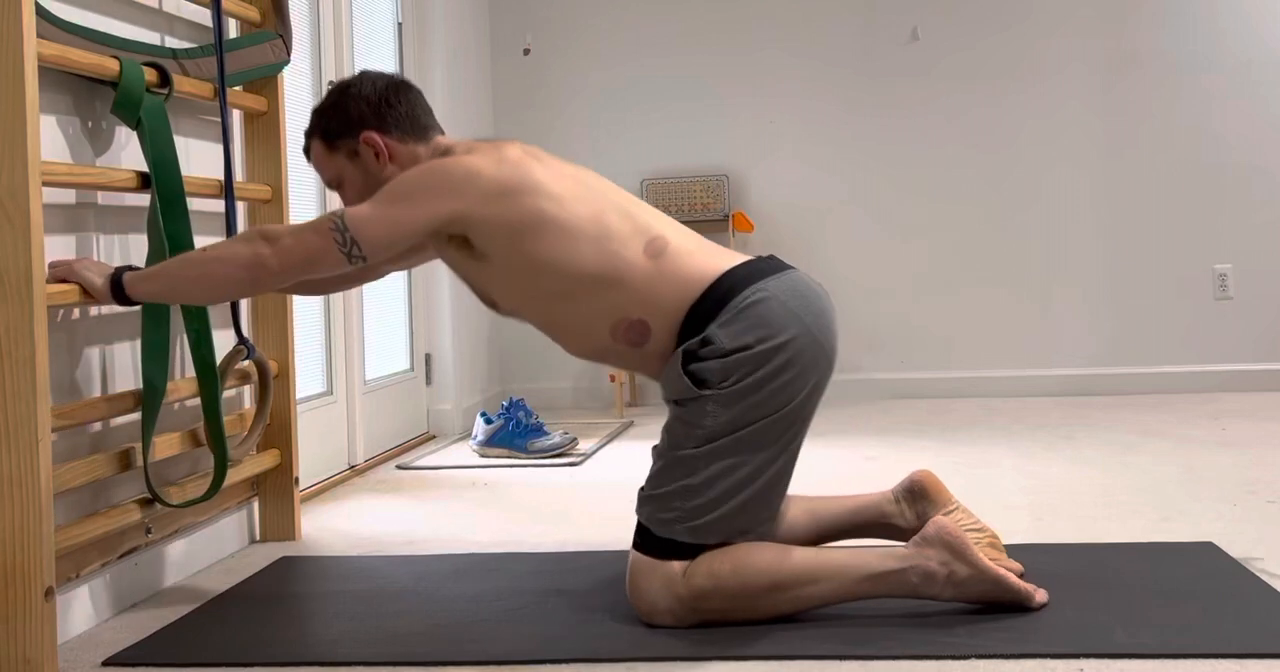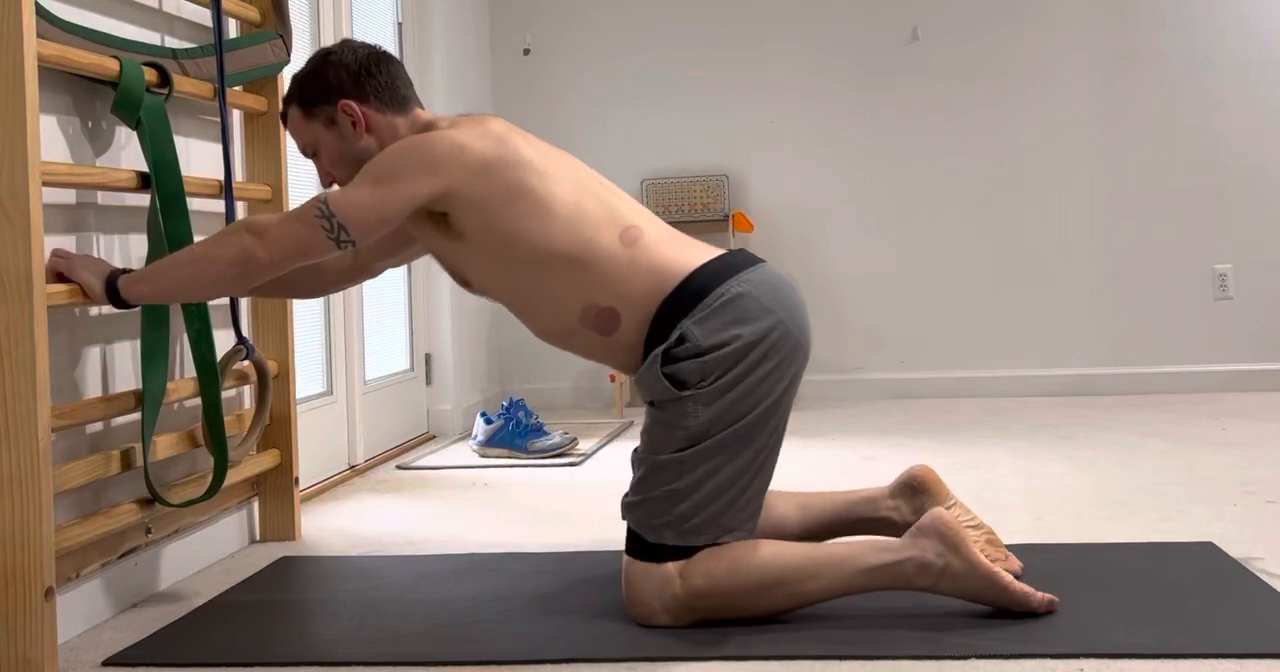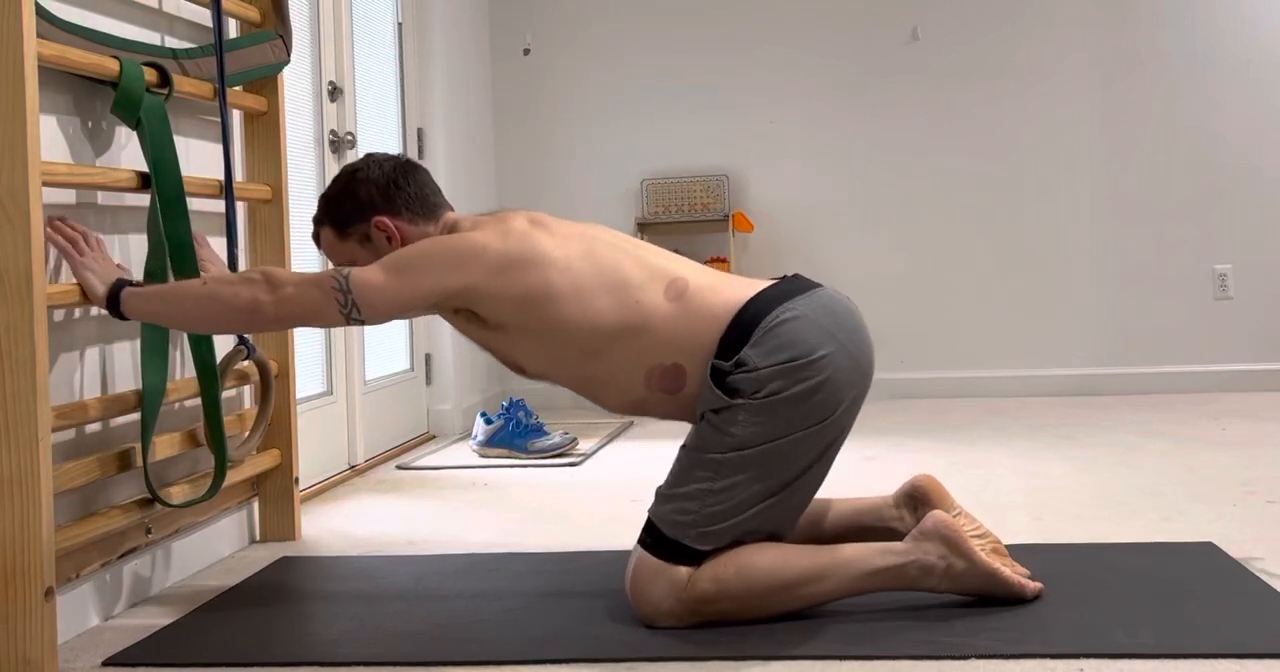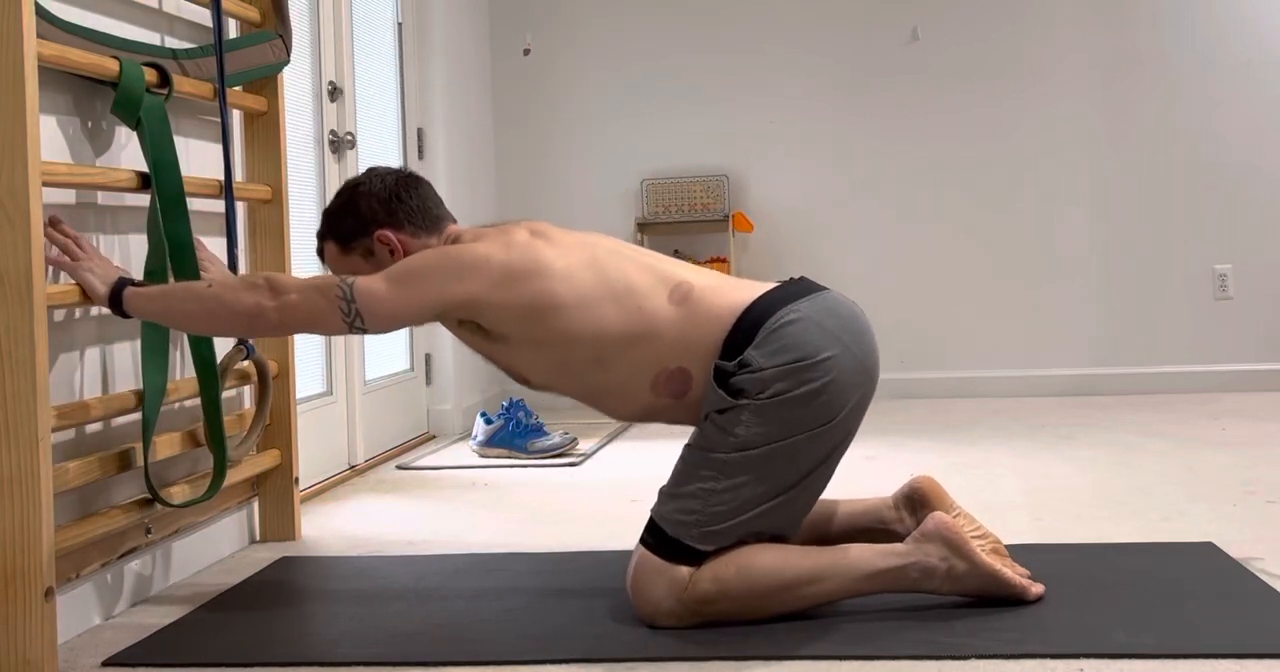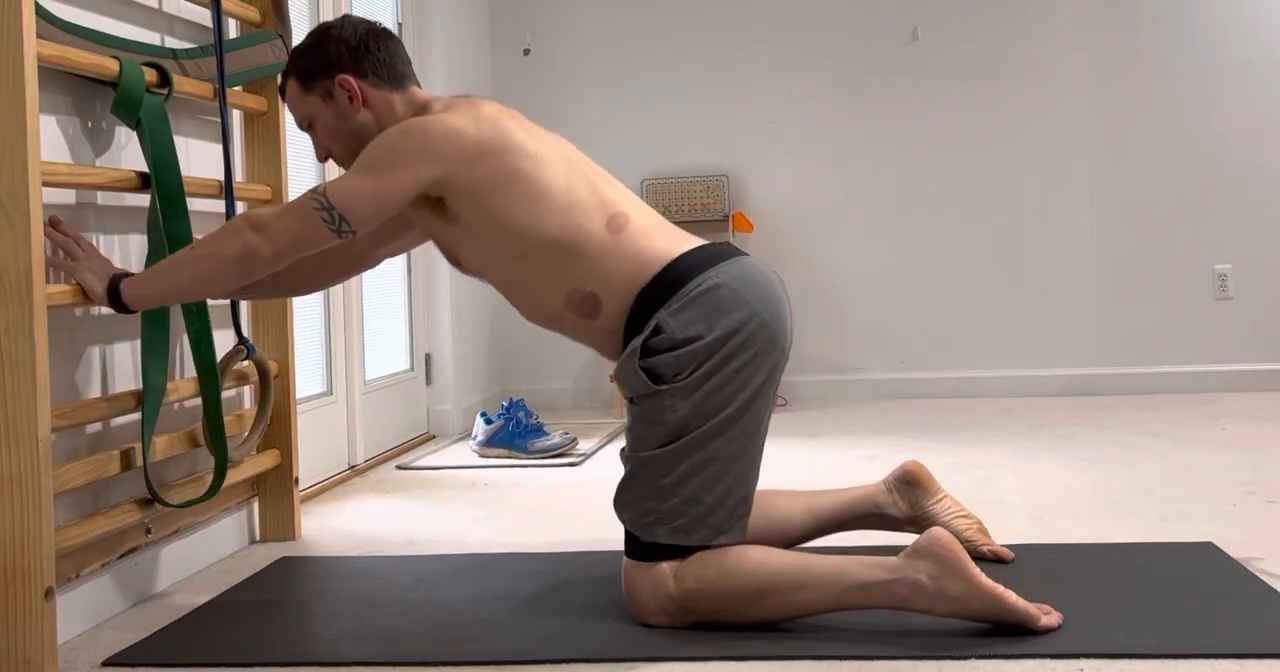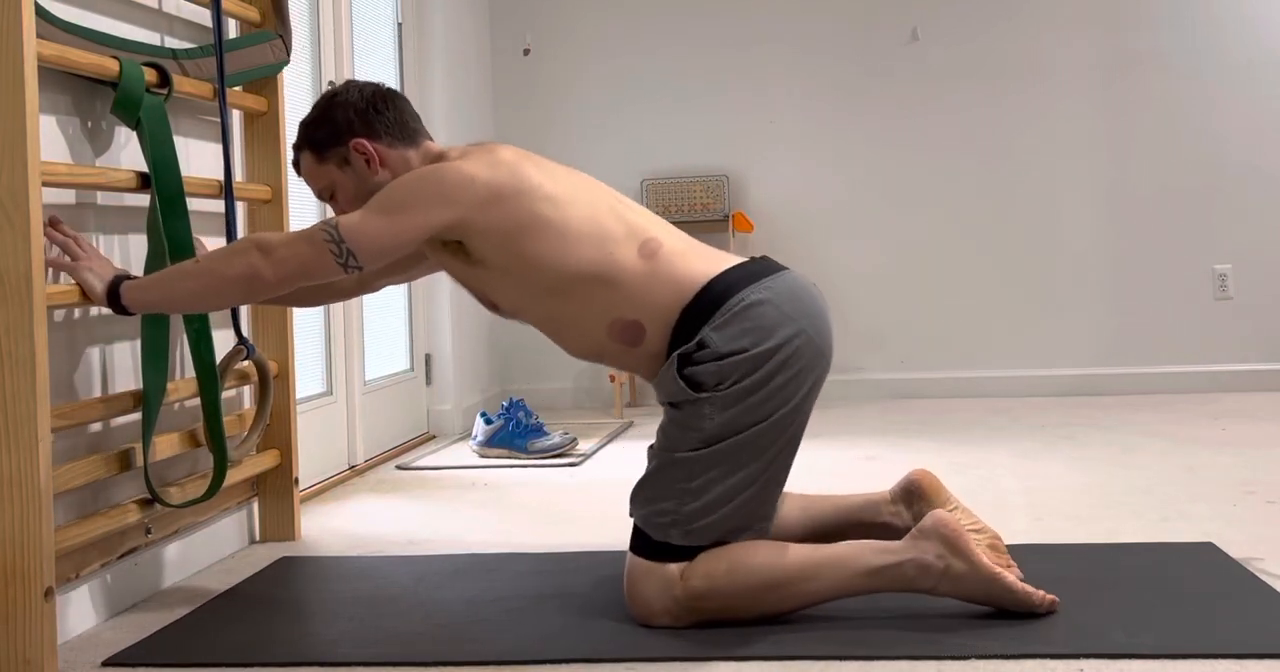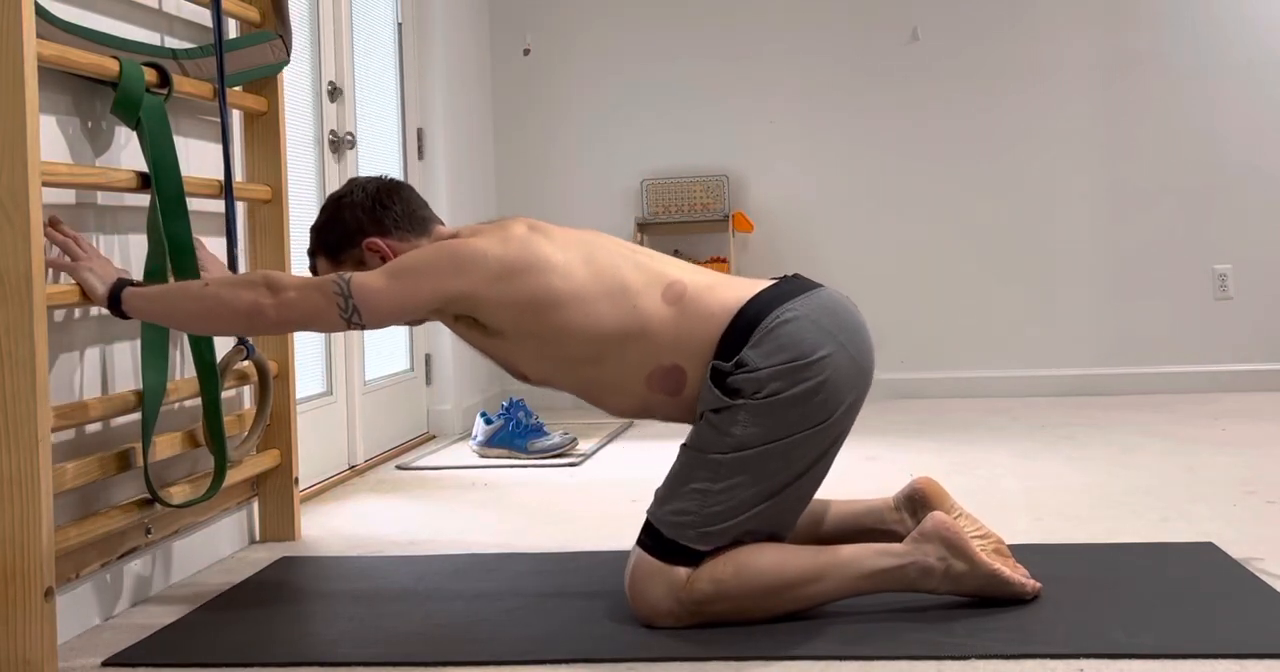
dt=0.7s
person 1, frame 1
left shoulder: (444, 180)
right shoulder: (477, 183)
left elbow: (279, 254)
right elbow: (339, 267)
left wrist: (124, 281)
right wrist: (196, 275)
left hip: (750, 335)
right hip: (774, 314)
left knee: (665, 587)
right knee: (710, 536)
left ankle: (924, 564)
right ankle: (898, 506)
person 1, frame 2
left shoulder: (429, 154)
right shoulder: (448, 183)
left elbow: (266, 245)
right elbow: (335, 268)
left wrist: (120, 284)
right wrist: (197, 280)
left hip: (720, 331)
right hip: (745, 310)
left knee: (662, 588)
right knee: (708, 537)
left ankle: (916, 555)
right ankle: (894, 502)
person 1, frame 3
left shoulder: (454, 258)
right shoulder: (497, 241)
left elbow: (277, 300)
left wrist: (120, 292)
right wrist: (223, 288)
left hip: (784, 360)
right hip: (810, 330)
left knee: (664, 589)
right knee: (720, 541)
left ankle: (920, 558)
right ankle: (901, 512)
person 1, frame 4
left shoulder: (458, 271)
right shoulder: (503, 249)
left elbow: (277, 306)
left wrist: (120, 292)
right wrist: (230, 290)
left hip: (789, 361)
right hip: (816, 332)
left knee: (664, 589)
right knee: (721, 542)
left ankle: (921, 559)
right ankle: (903, 513)
person 1, frame 5
left shoulder: (427, 136)
right shoulder: (444, 167)
left elbow: (272, 236)
right elbow: (338, 257)
left wrist: (126, 289)
right wrist: (209, 284)
left hip: (700, 320)
right hip: (727, 300)
left knee: (662, 589)
right knee: (704, 538)
left ankle: (917, 576)
right ankle: (893, 500)
person 1, frame 6
left shoulder: (441, 186)
right shoulder: (467, 200)
left elbow: (277, 262)
right elbow: (339, 277)
left wrist: (123, 289)
right wrist: (207, 285)
left hip: (743, 337)
right hip: (772, 312)
left knee: (661, 590)
right knee: (710, 535)
left ankle: (917, 556)
right ankle: (895, 507)
person 1, frame 7
left shoulder: (453, 267)
right shoulder: (492, 252)
left elbow: (273, 304)
left wrist: (120, 291)
right wrist: (222, 289)
left hip: (787, 357)
right hip: (811, 330)
left knee: (662, 589)
right knee: (716, 541)
left ankle: (918, 560)
right ankle: (903, 514)
